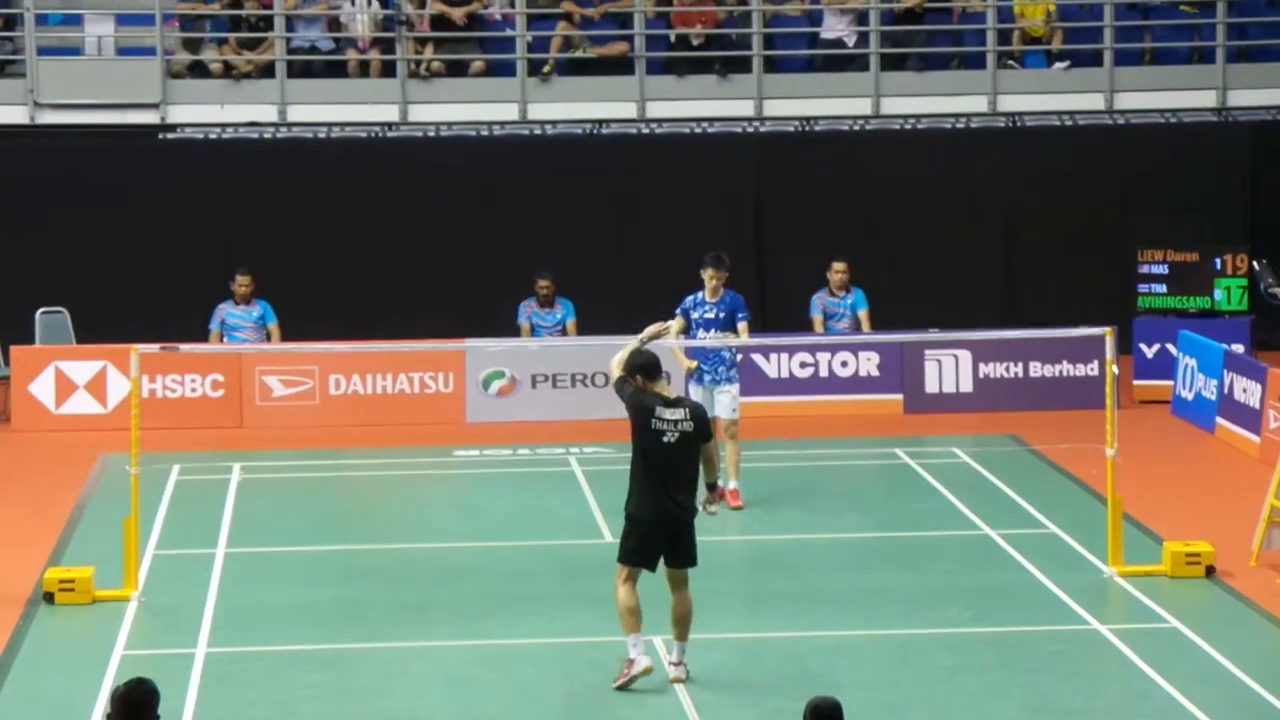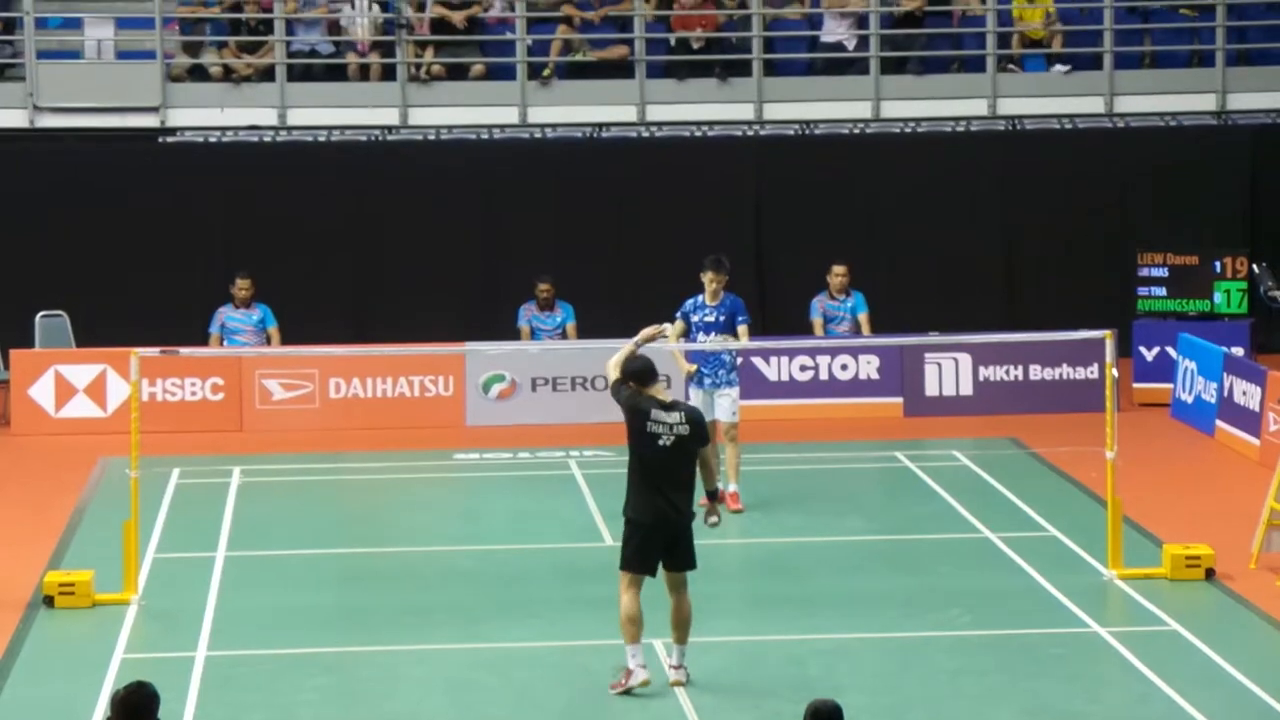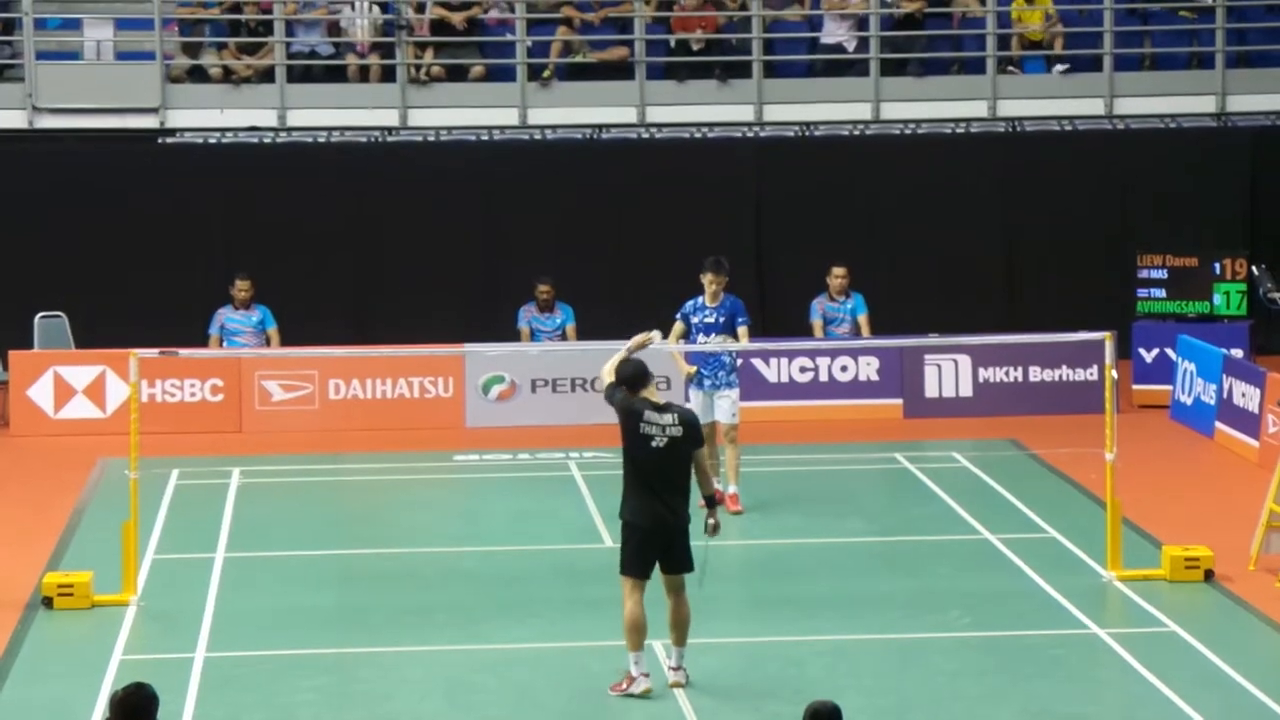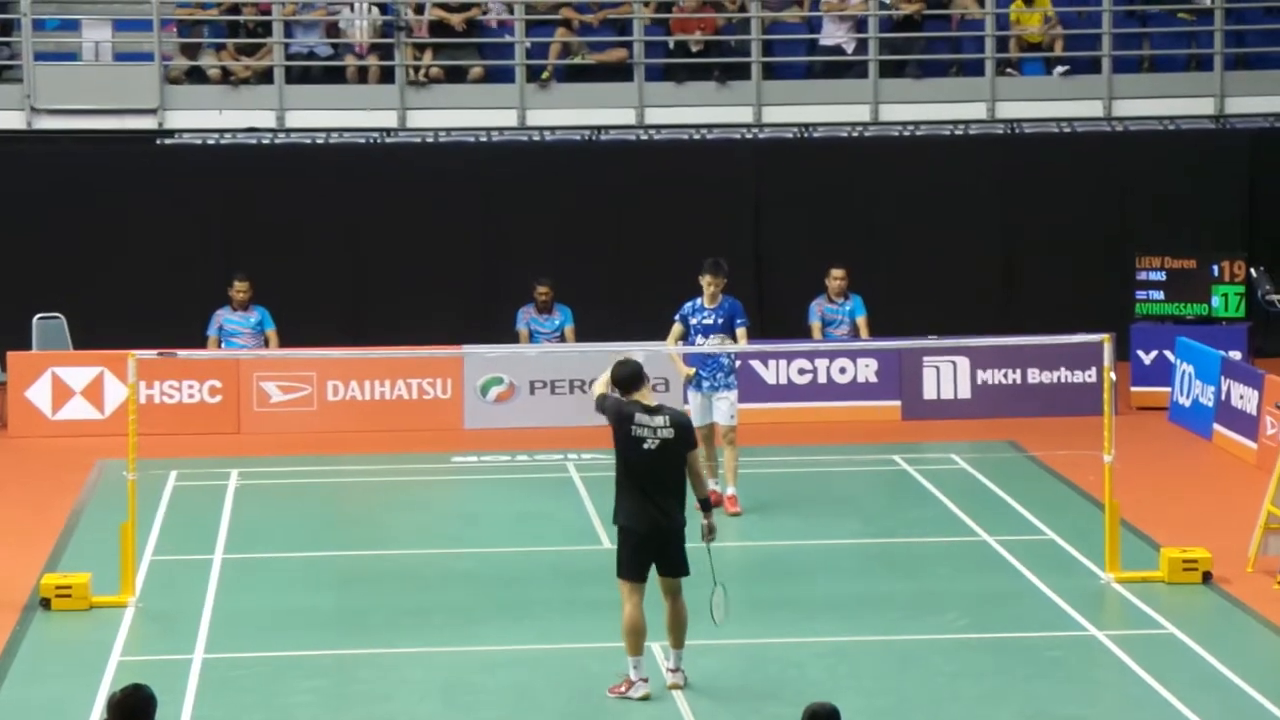
dt=0.1s
person 1, frame 1
left shoulder: (640, 404)
right shoulder: (696, 411)
left elbow: (615, 365)
right elbow: (709, 458)
left wrist: (644, 336)
right wrist: (711, 489)
left hip: (644, 513)
right hip: (682, 514)
left knee: (625, 581)
right knee: (679, 586)
left ankle: (636, 656)
right ankle: (678, 662)
person 1, frame 2
left shoulder: (635, 407)
right shoulder: (692, 415)
left elbow: (612, 368)
right elbow: (707, 465)
left wrist: (640, 339)
right wrist: (713, 502)
left hip: (643, 518)
right hip: (680, 518)
left knee: (629, 589)
right knee: (679, 590)
left ankle: (635, 668)
right ankle: (677, 665)
person 1, frame 3
left shoulder: (629, 409)
right shoulder: (686, 417)
left elbow: (606, 374)
right elbow: (702, 469)
left wrist: (632, 346)
right wrist: (712, 508)
left hip: (639, 520)
right hip: (676, 520)
left knee: (633, 594)
right knee: (677, 592)
left ankle: (638, 674)
right ankle: (677, 667)
person 1, frame 4
left shoulder: (620, 413)
right shoulder: (679, 420)
left elbow: (597, 390)
right elbow: (695, 471)
left wrist: (615, 370)
right wrist: (707, 513)
left hip: (634, 524)
right hip: (672, 523)
left knee: (632, 598)
right knee: (674, 595)
left ankle: (637, 679)
right ankle: (675, 670)
person 2, frame 1
left shoulder: (734, 300)
right shoulder: (690, 302)
left elbow: (744, 334)
right elbow: (672, 334)
left wrist: (737, 341)
right wrist: (683, 359)
left hip: (725, 375)
right hip: (698, 375)
left knee: (730, 430)
left ankle: (733, 487)
person 2, frame 2
left shoulder: (735, 304)
right shoulder: (690, 306)
left elbow: (744, 338)
right elbow: (673, 337)
left wrist: (738, 344)
right wrist: (683, 362)
left hip: (726, 379)
right hip: (698, 379)
left knee: (729, 433)
right knee: (706, 434)
left ankle: (733, 490)
person 2, frame 3
left shoulder: (734, 305)
right shoulder: (690, 307)
left elbow: (744, 339)
right elbow: (672, 339)
left wrist: (738, 345)
right wrist: (682, 364)
left hip: (725, 380)
right hip: (698, 380)
left knee: (729, 434)
right knee: (706, 435)
left ankle: (732, 492)
right ankle: (715, 488)
person 2, frame 4
left shoulder: (733, 306)
right shoulder: (689, 308)
left elbow: (743, 341)
right elbow: (671, 341)
left wrist: (734, 346)
right wrist: (681, 366)
left hip: (724, 381)
right hip: (697, 382)
left knee: (728, 436)
right knee: (704, 437)
left ankle: (731, 493)
right ankle: (714, 489)
